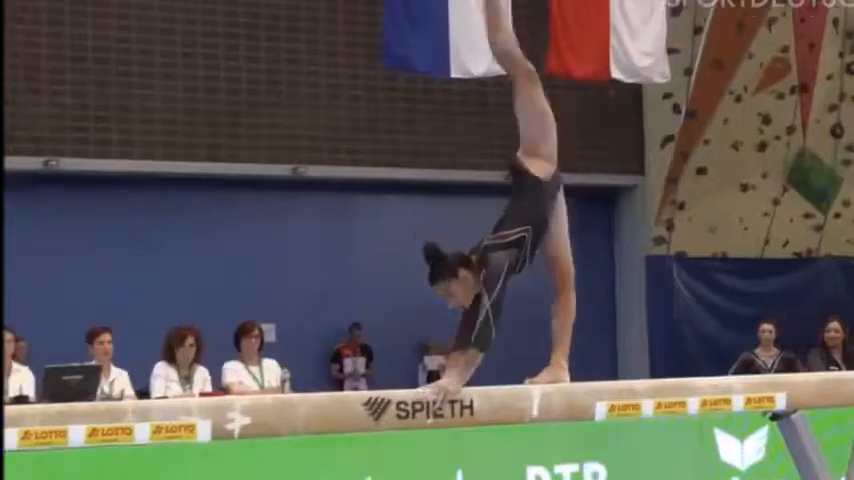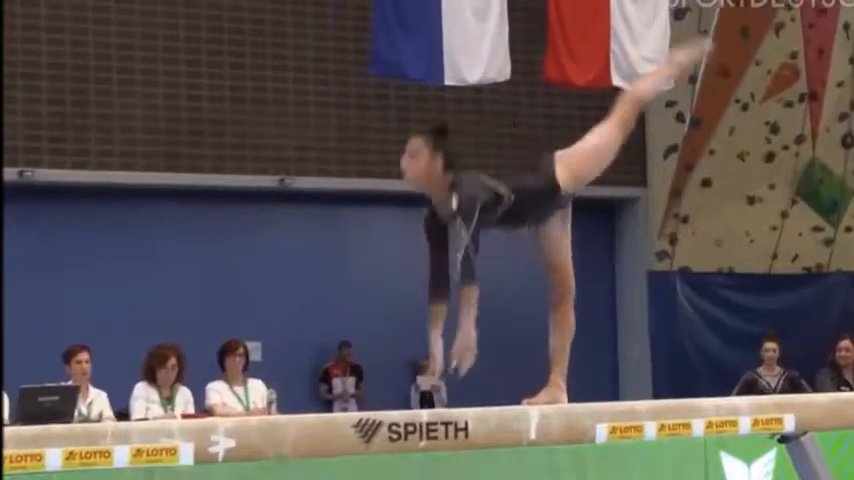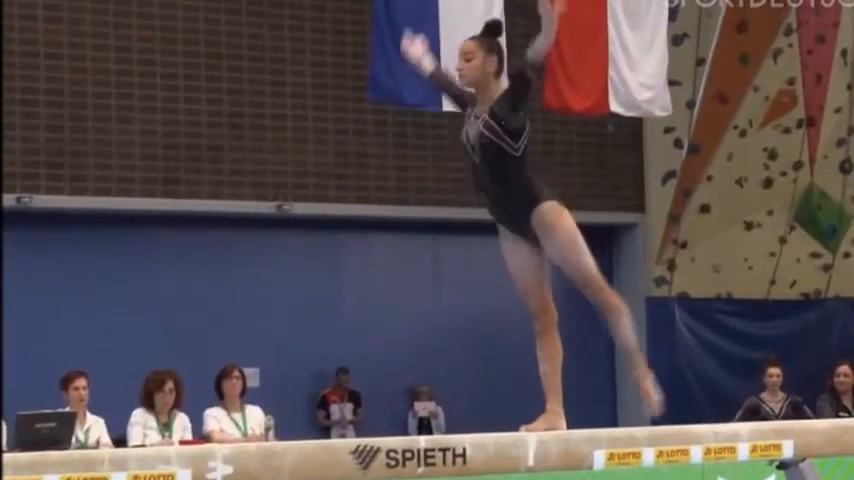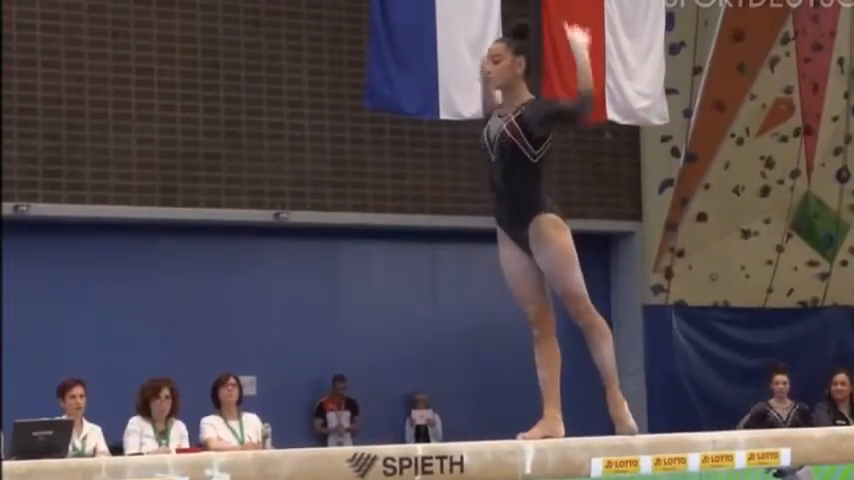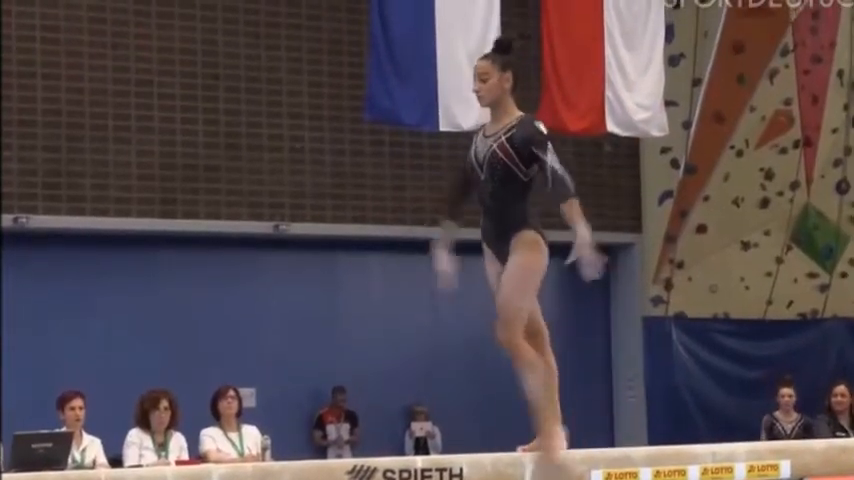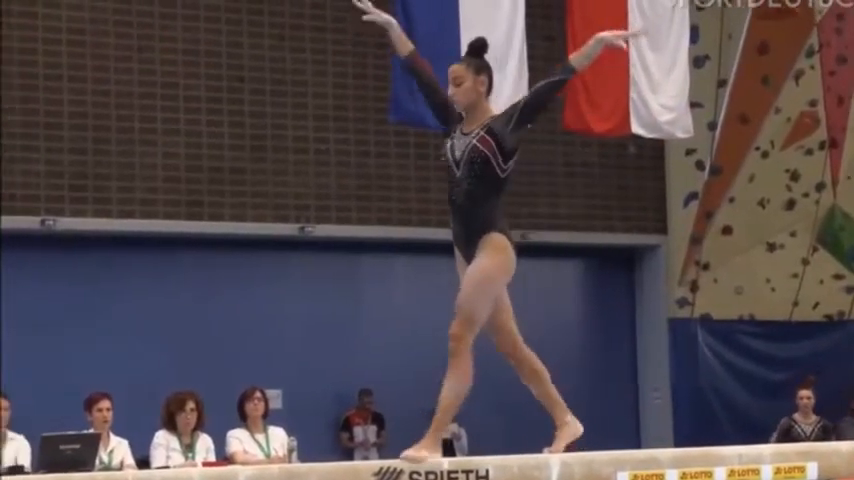
dt=0.4s
person 1, frame 1
left shoulder: (492, 268)
right shoulder: (470, 275)
left elbow: (479, 331)
right elbow: (469, 334)
left wrist: (454, 377)
right wrist: (453, 376)
left hip: (537, 173)
right hip: (539, 187)
right knee: (563, 282)
person 1, frame 2
left shoulder: (464, 200)
right shoulder: (435, 216)
left elbow: (465, 262)
right elbow: (440, 278)
left wrist: (467, 327)
right wrist: (434, 339)
left hip: (551, 181)
right hip: (541, 210)
right knee: (562, 295)
left ankle: (681, 59)
right ankle: (556, 387)
person 1, frame 3
left shoulder: (510, 105)
right shoulder: (473, 107)
left elbow: (530, 65)
right elbow: (447, 82)
right wrist: (423, 60)
left hip: (539, 210)
right hip: (509, 223)
left knee: (597, 290)
right knee: (541, 314)
left ankle: (641, 372)
right ankle: (553, 411)
person 1, frame 4
left shoulder: (538, 111)
right shoulder: (498, 116)
left elbow: (582, 109)
left wrist: (580, 54)
right wrist: (487, 91)
left hip: (541, 223)
right hip: (509, 230)
left knee: (583, 310)
right knee: (539, 323)
left ankle: (616, 400)
right ankle: (552, 417)
person 1, frame 5
left shoulder: (529, 129)
right shoulder: (480, 135)
left elbow: (559, 181)
right elbow: (461, 189)
left wrist: (583, 234)
right wrist: (443, 246)
left hip: (525, 241)
right hip: (493, 245)
left knee: (510, 336)
right knee: (533, 338)
left ankle: (550, 426)
right ankle: (548, 429)
person 1, frame 6
left shoulder: (507, 124)
right shoulder: (454, 126)
left elbow: (555, 81)
right elbow: (419, 71)
left wrist: (600, 41)
left hip: (493, 246)
right hip: (466, 249)
left knee: (459, 337)
right knee: (508, 345)
left ankle: (433, 439)
right ankle: (565, 422)
